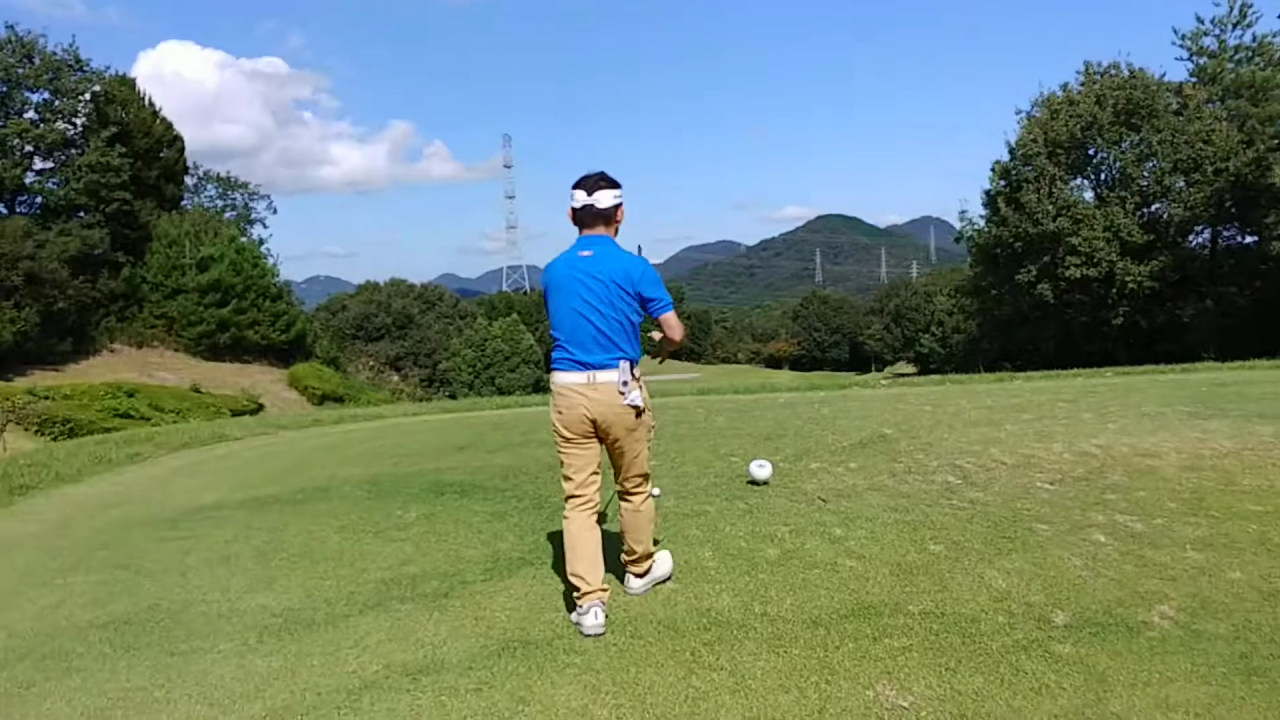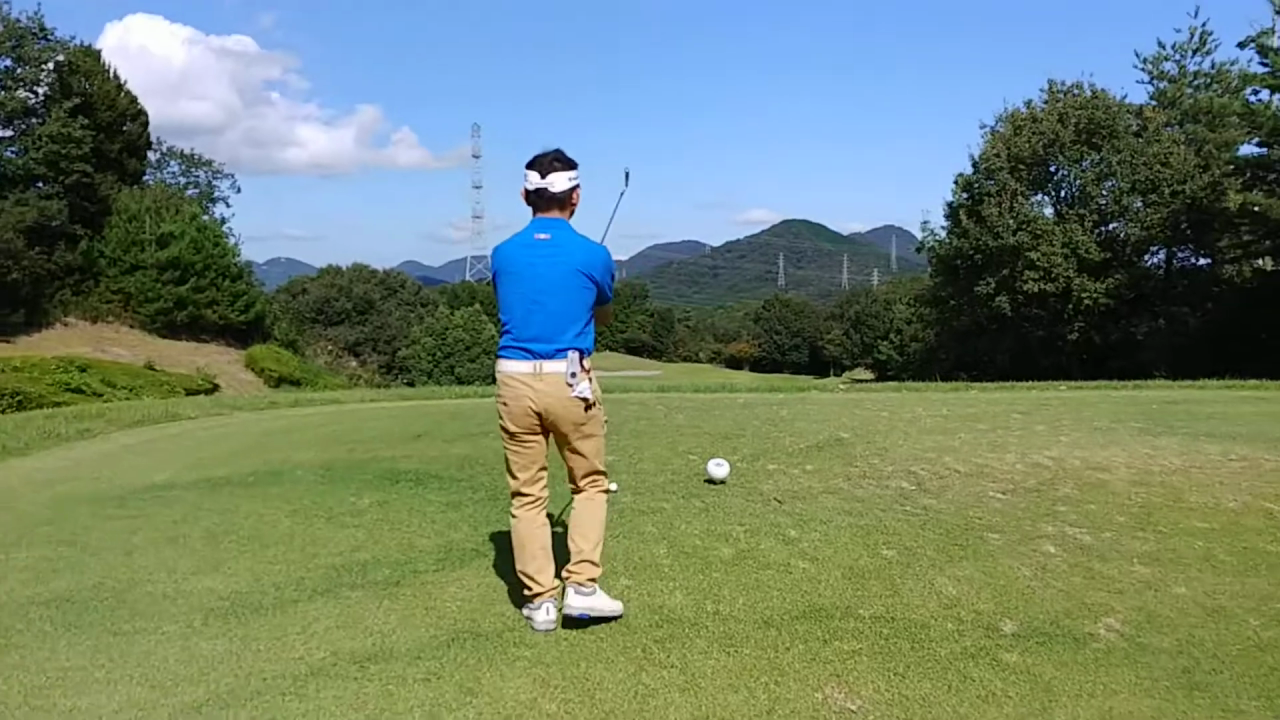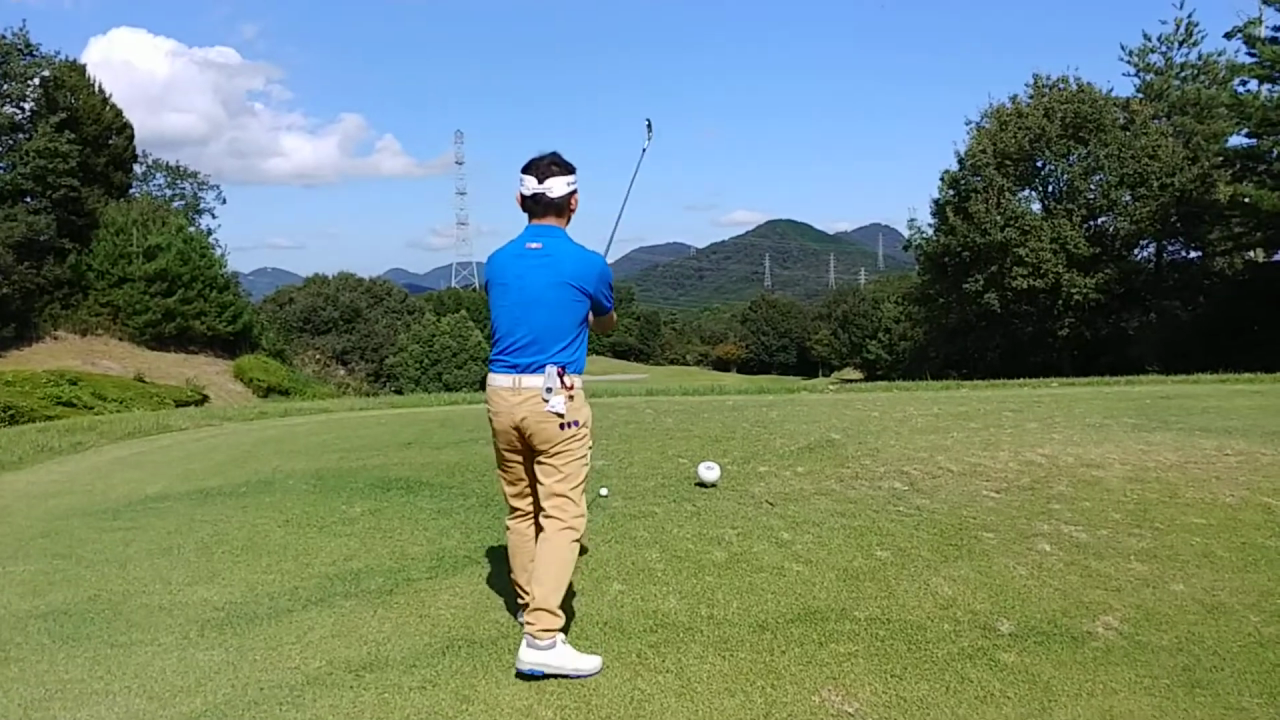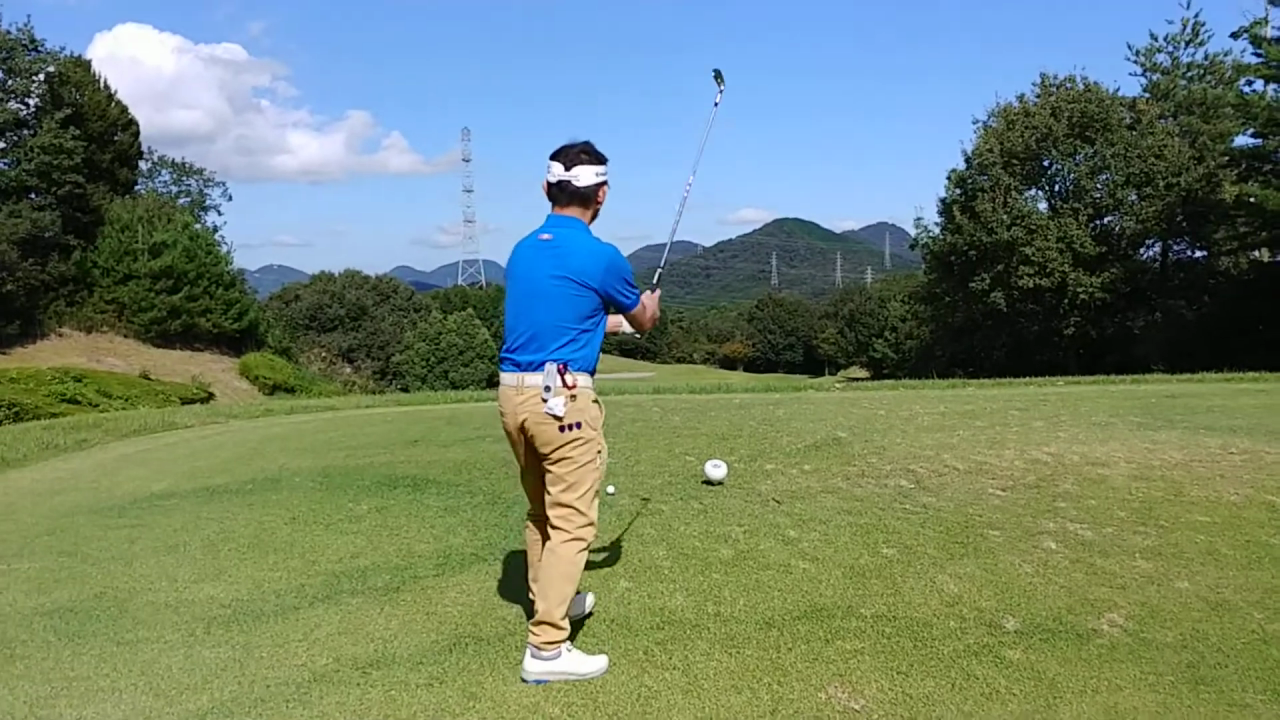
dt=0.3s
person 1, frame 1
left shoulder: (553, 271)
right shoulder: (636, 268)
right elbow: (675, 333)
right wrist: (661, 345)
left hip: (568, 392)
right hip: (620, 390)
left knee: (579, 499)
right knee: (634, 487)
left ankle: (589, 603)
right ankle: (639, 569)
person 1, frame 2
left shoulder: (503, 254)
right shoulder: (594, 254)
left hip: (515, 381)
right hip: (570, 381)
left knee: (527, 495)
right knee: (590, 484)
left ankle: (538, 599)
right ankle: (581, 586)
person 1, frame 3
left shoulder: (497, 263)
right shoulder: (589, 264)
right elbow: (606, 324)
left hip: (503, 394)
right hip: (556, 398)
left knee: (521, 510)
right knee: (563, 518)
left ankle: (532, 608)
right ankle: (540, 638)
person 1, frame 4
left shoulder: (522, 251)
right shoulder: (600, 256)
right elbow: (643, 320)
left wrist: (614, 320)
right wrist: (649, 306)
left hip: (514, 394)
right hip: (564, 398)
left knee: (542, 513)
right knee: (572, 523)
left ankle: (551, 603)
right ankle: (547, 649)
